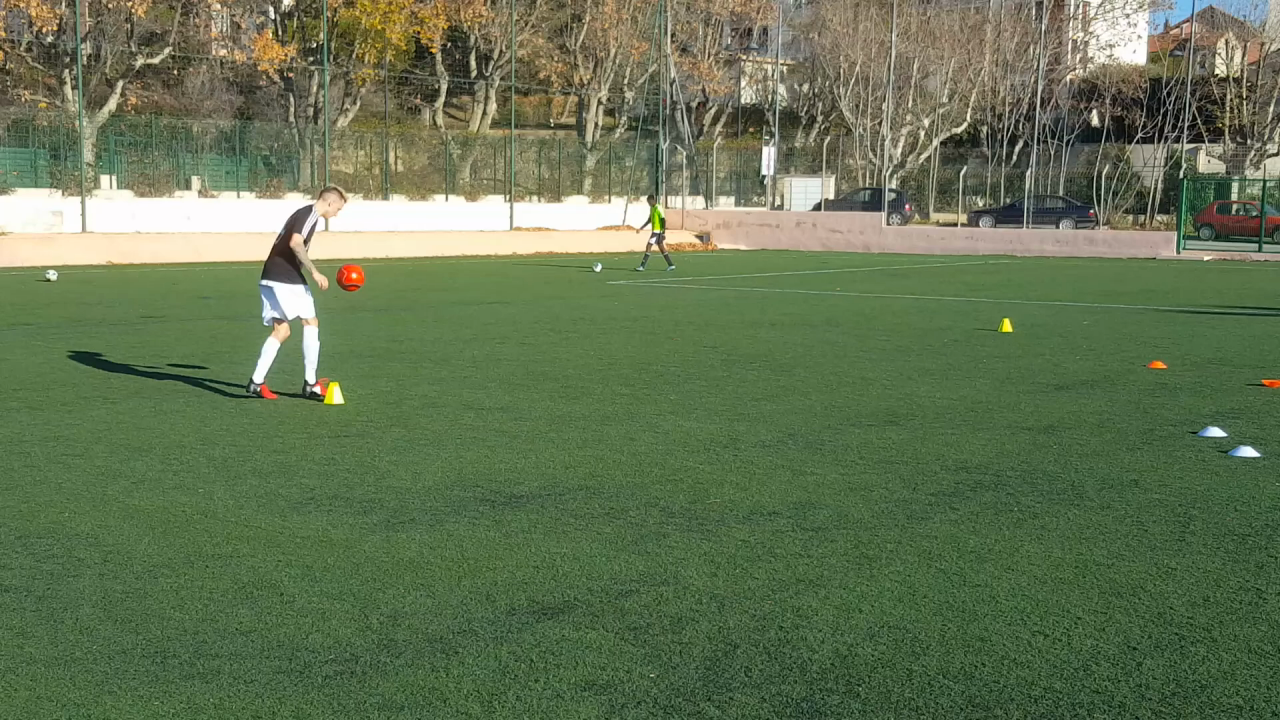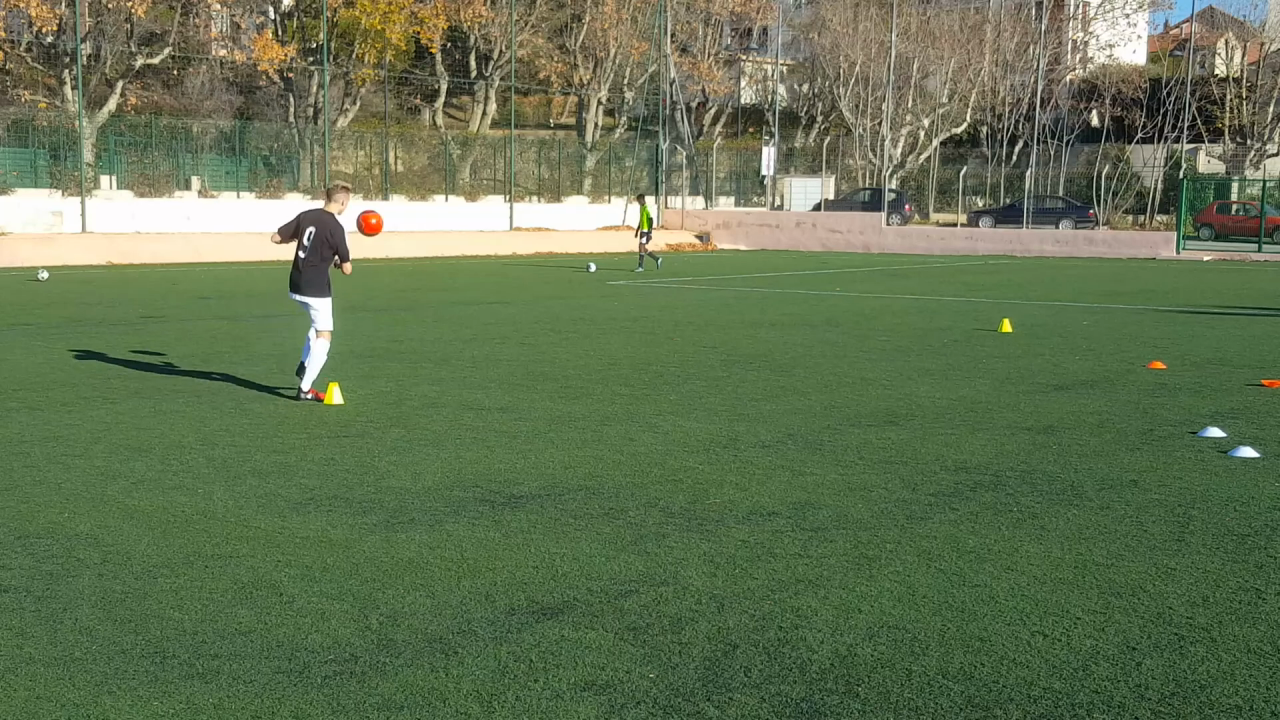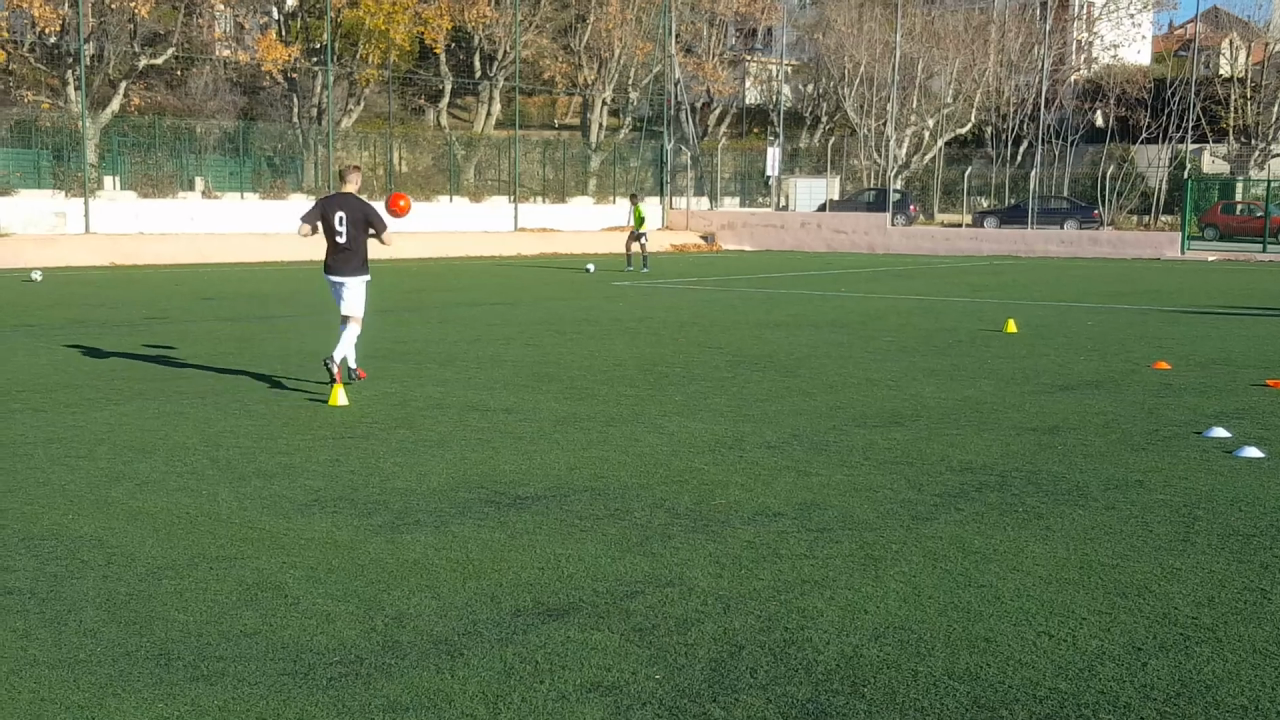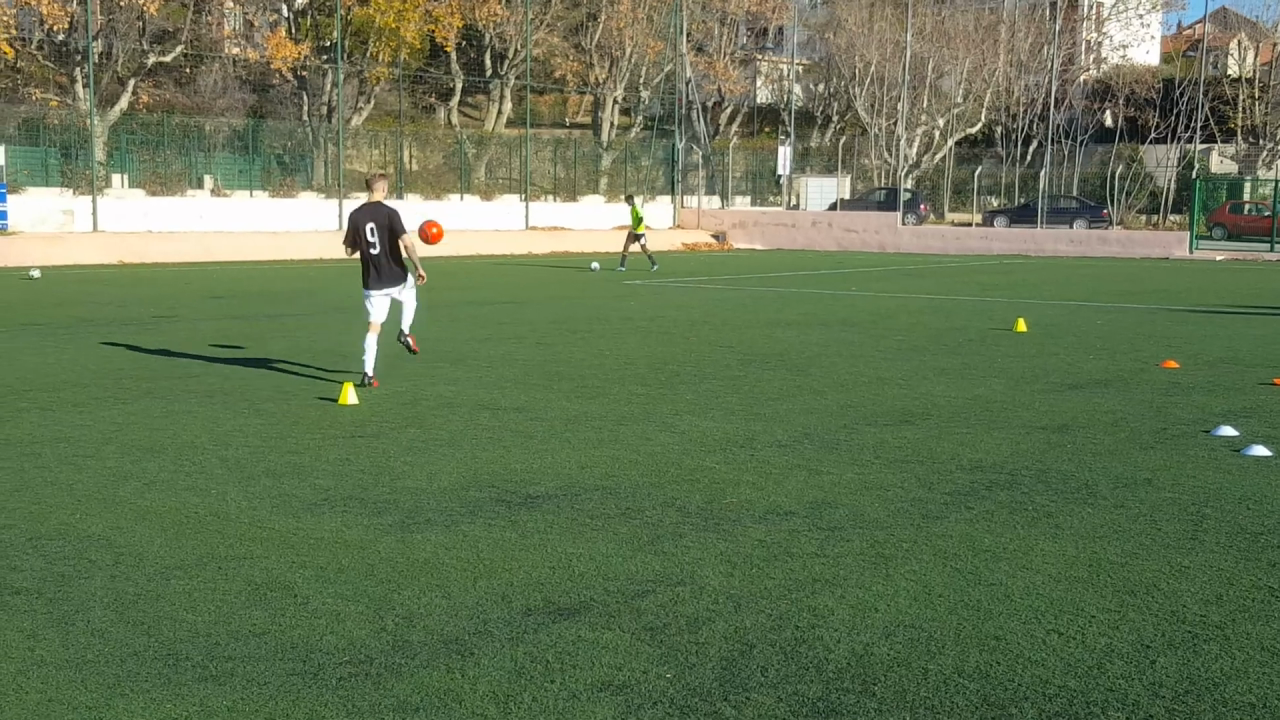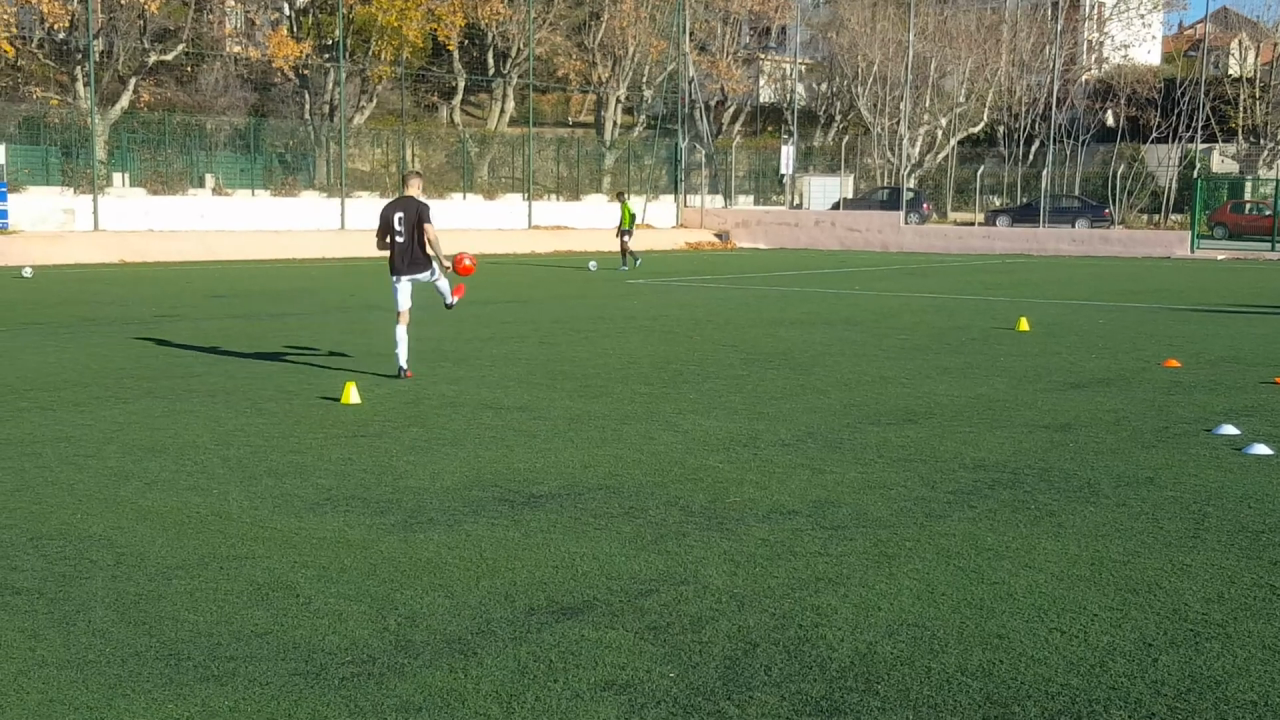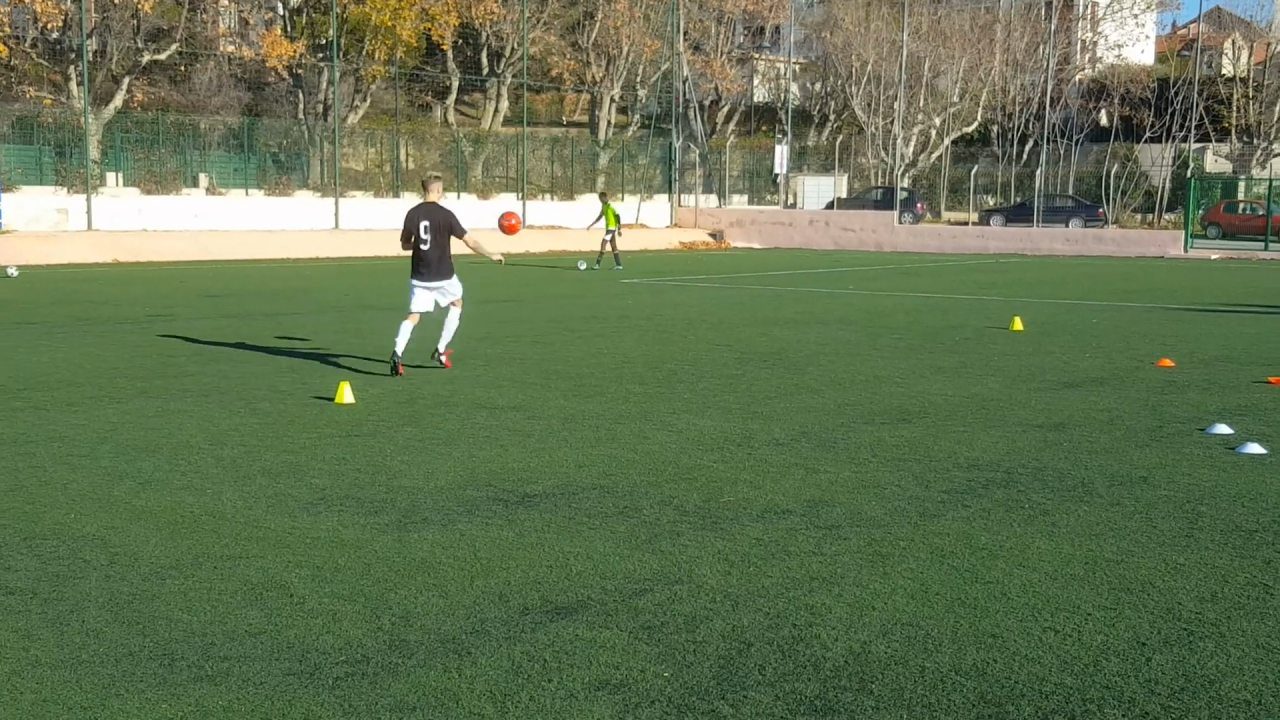
dt=0.2s
person 1, frame 1
left shoulder: (300, 215)
right shoulder: (311, 215)
left elbow: (277, 248)
right elbow: (295, 242)
right wrist: (314, 273)
left hip: (270, 278)
right hip: (286, 278)
left knee: (281, 332)
right knee: (311, 324)
left ankle: (256, 383)
right ankle: (311, 383)
person 1, frame 2
left shoulder: (305, 217)
right shoulder: (336, 228)
left elbow: (276, 238)
right elbow: (347, 269)
right wrist: (341, 264)
left hip: (296, 286)
right hip: (317, 289)
left knee: (318, 329)
right knee: (324, 336)
left ankle: (306, 363)
right ankle: (305, 390)
person 1, frame 3
left shoulder: (323, 204)
right shoulder: (363, 207)
left elbow: (302, 230)
right elbow: (386, 240)
right wrist: (374, 234)
left hip: (333, 271)
right hip: (355, 272)
left knee: (346, 318)
right knee: (355, 322)
left ankle: (352, 368)
right ankle: (334, 359)
person 1, frame 4
left shoulder: (355, 216)
right shoulder: (391, 214)
left elbow: (349, 251)
right elbow: (407, 244)
right wrist: (420, 269)
left hip: (371, 282)
right hip: (395, 277)
left knee: (373, 327)
right knee: (411, 287)
left ankle: (368, 374)
right ankle: (405, 332)
person 1, frame 5
left shoulder: (387, 209)
right shoulder: (421, 206)
left elbow: (380, 244)
right elbow: (430, 233)
right wrist: (443, 260)
left hip: (398, 271)
right hip: (420, 267)
left knee: (402, 319)
right knee: (439, 268)
left ankle: (402, 366)
right ankle: (449, 299)
person 1, frame 6
left shoulder: (412, 214)
right shoulder: (445, 214)
left elbow: (404, 244)
right elbow: (470, 241)
right wrist: (492, 255)
left hip: (419, 277)
right hip: (442, 276)
left knee: (413, 317)
right knee: (457, 303)
left ankle: (397, 355)
right ankle: (441, 350)
